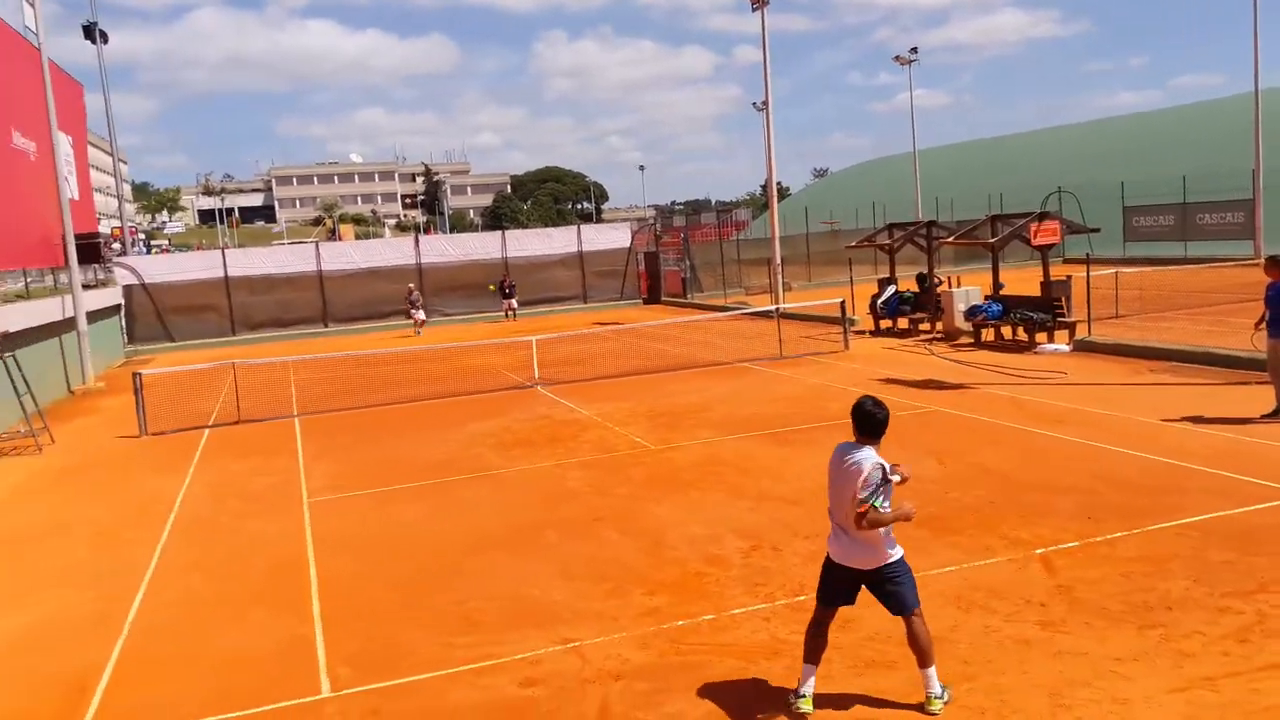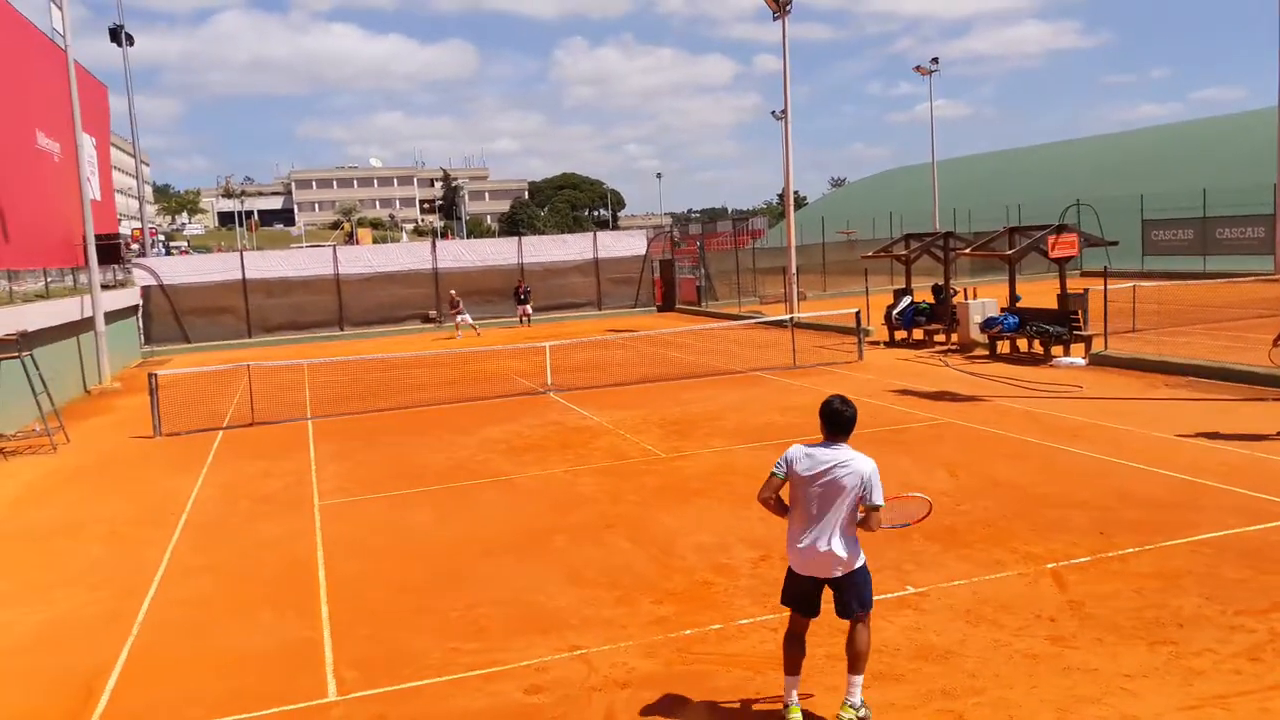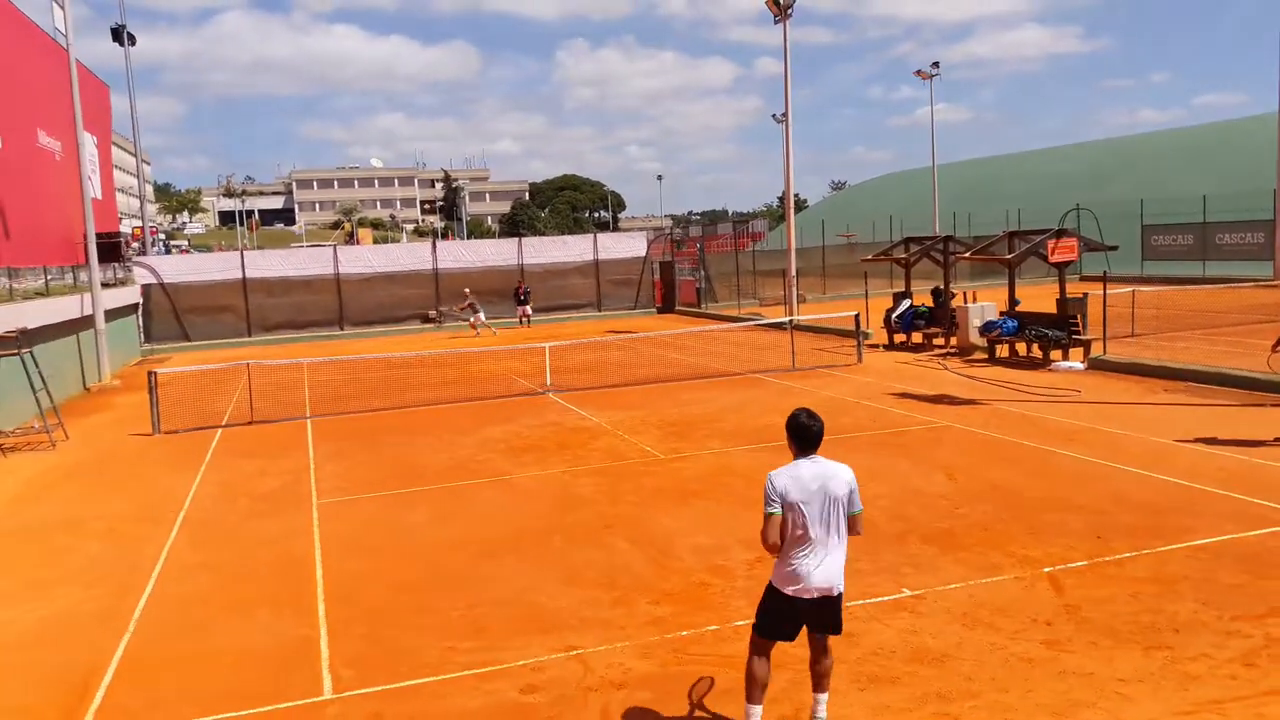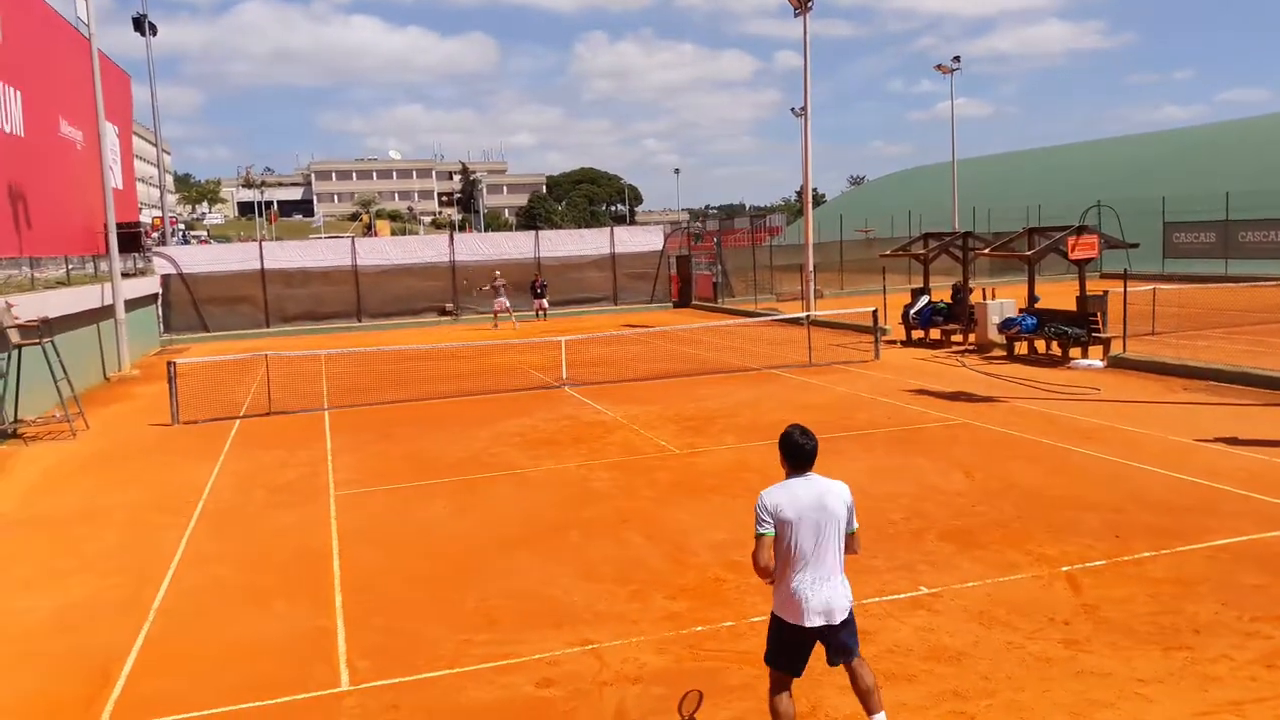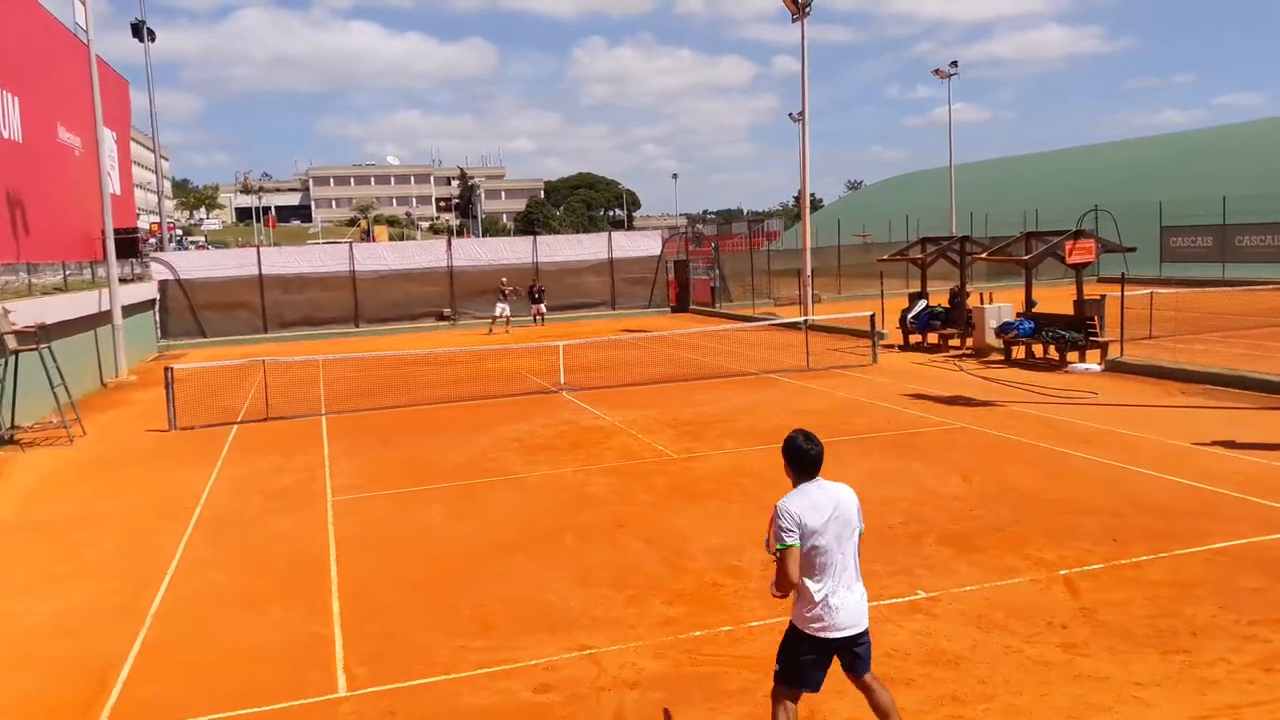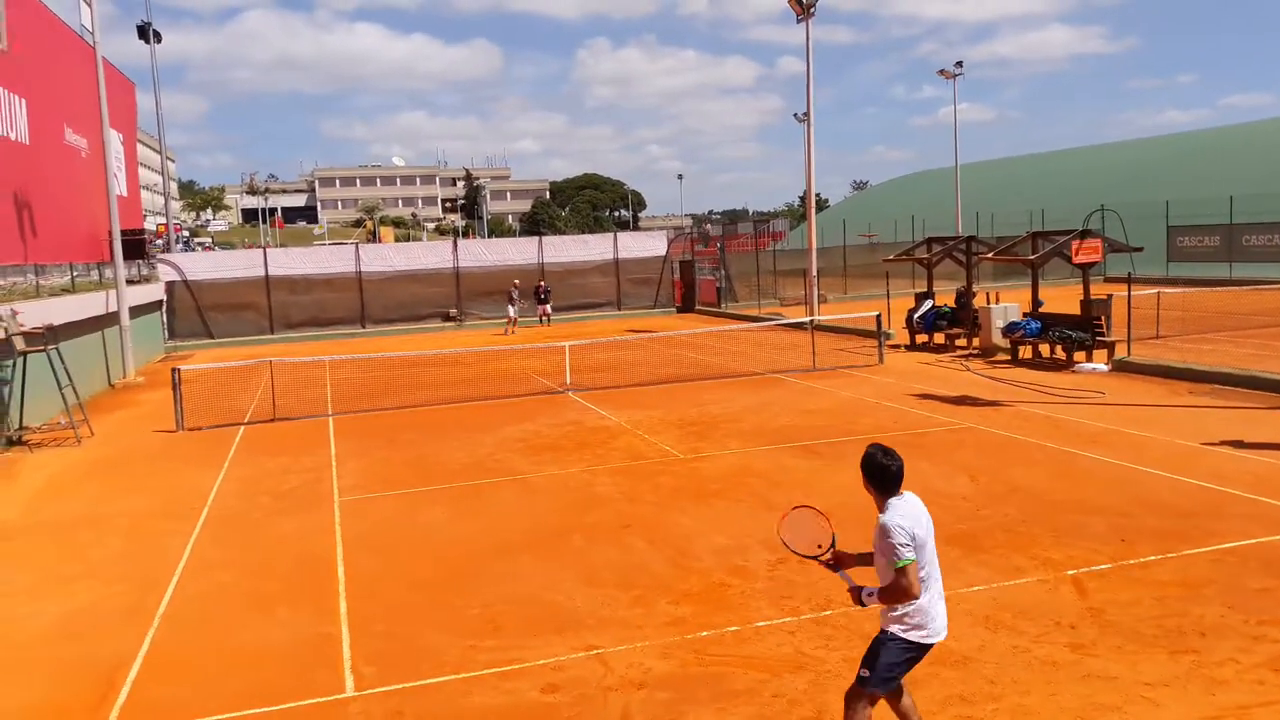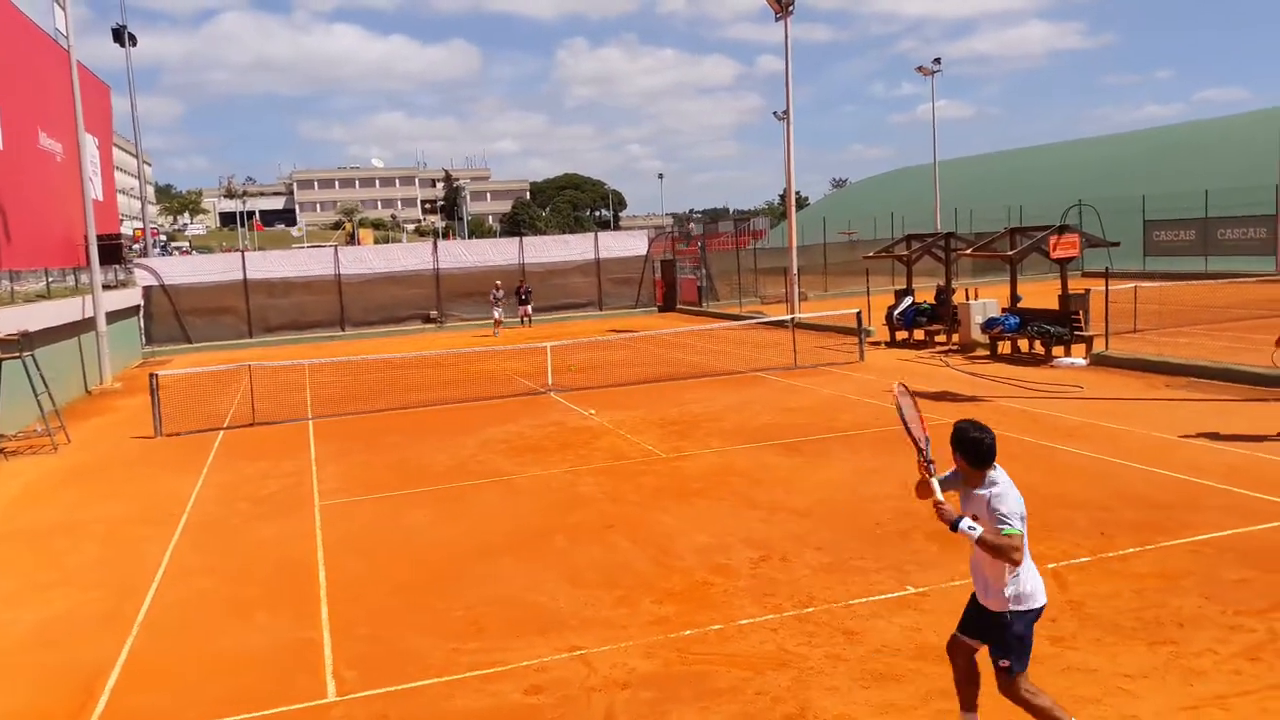
dt=0.3s
person 1, frame 1
left shoulder: (841, 453)
right shoulder: (875, 468)
right elbow: (865, 520)
right wrist: (900, 512)
left hip: (839, 554)
right hip: (878, 557)
left knee: (820, 619)
right knee: (913, 619)
left ankle: (803, 695)
right ankle: (934, 694)
person 1, frame 2
left shoulder: (795, 454)
right shoulder: (865, 467)
left elbow: (765, 497)
right elbow: (873, 524)
left wrist: (795, 515)
right wrist: (855, 519)
left hip: (802, 558)
right hip: (844, 561)
left knee: (797, 625)
right knee: (860, 622)
person 1, frame 3
left shoulder: (778, 479)
right shoulder: (844, 474)
left elbow: (770, 540)
right elbow: (856, 528)
left wrist: (784, 552)
left hip: (791, 582)
right hip: (832, 579)
left knee: (759, 649)
right knee: (820, 644)
person 1, frame 4
left shoulder: (770, 498)
right shoulder: (840, 491)
left elbow: (762, 563)
right elbow: (853, 547)
left wrist: (771, 578)
left hip: (793, 607)
right hip: (837, 601)
left knee: (780, 682)
right knee: (854, 662)
person 1, frame 5
left shoulder: (788, 508)
right shoulder: (847, 495)
left elbow: (789, 574)
left wrist: (778, 587)
left hip: (818, 621)
right hip: (855, 614)
left knee: (784, 695)
right knee: (864, 678)
person 1, frame 6
left shoulder: (892, 523)
right shoulder: (911, 502)
left elbow: (909, 588)
left wrist: (866, 595)
right wrist: (853, 558)
left hip: (909, 627)
right hip: (930, 620)
right knee: (888, 680)
person 1, frame 7
left shoulder: (1001, 496)
right shoulder: (967, 475)
left elbow: (1015, 555)
right elbow: (923, 491)
left wrist: (960, 523)
right wrist: (925, 475)
left hip: (1015, 603)
right hip: (989, 593)
left knee: (1011, 687)
right knee: (958, 650)
